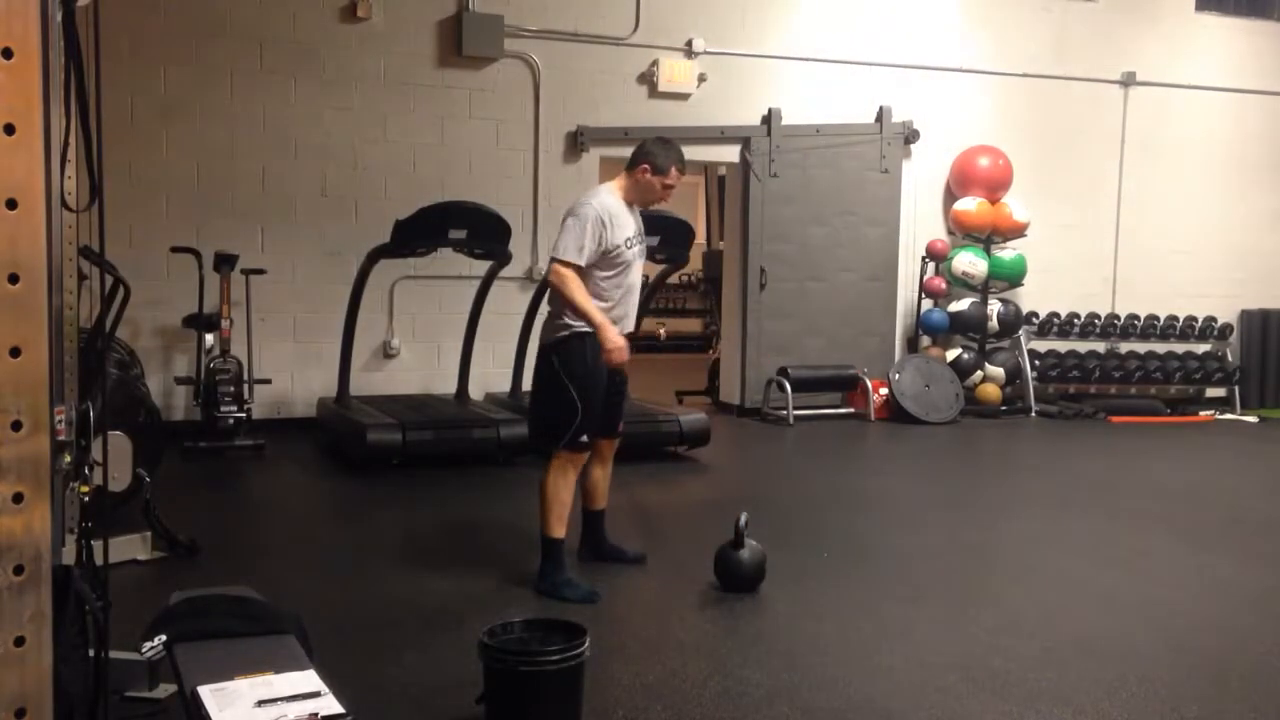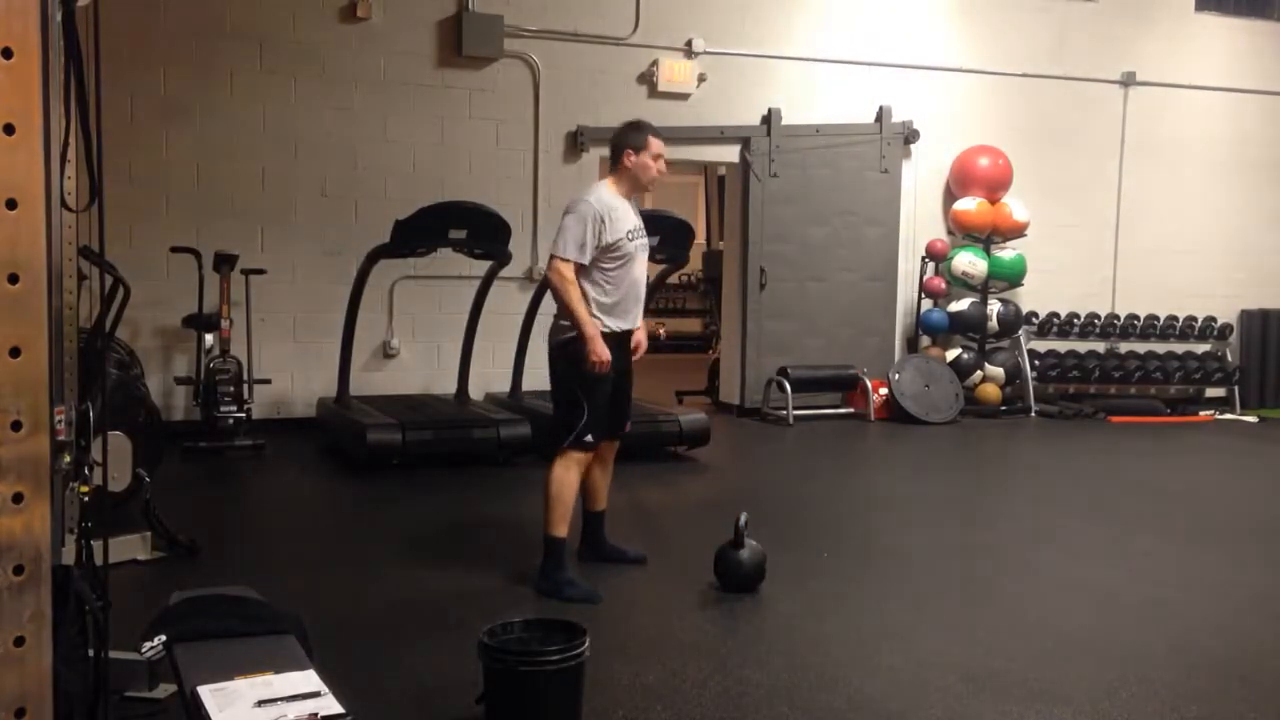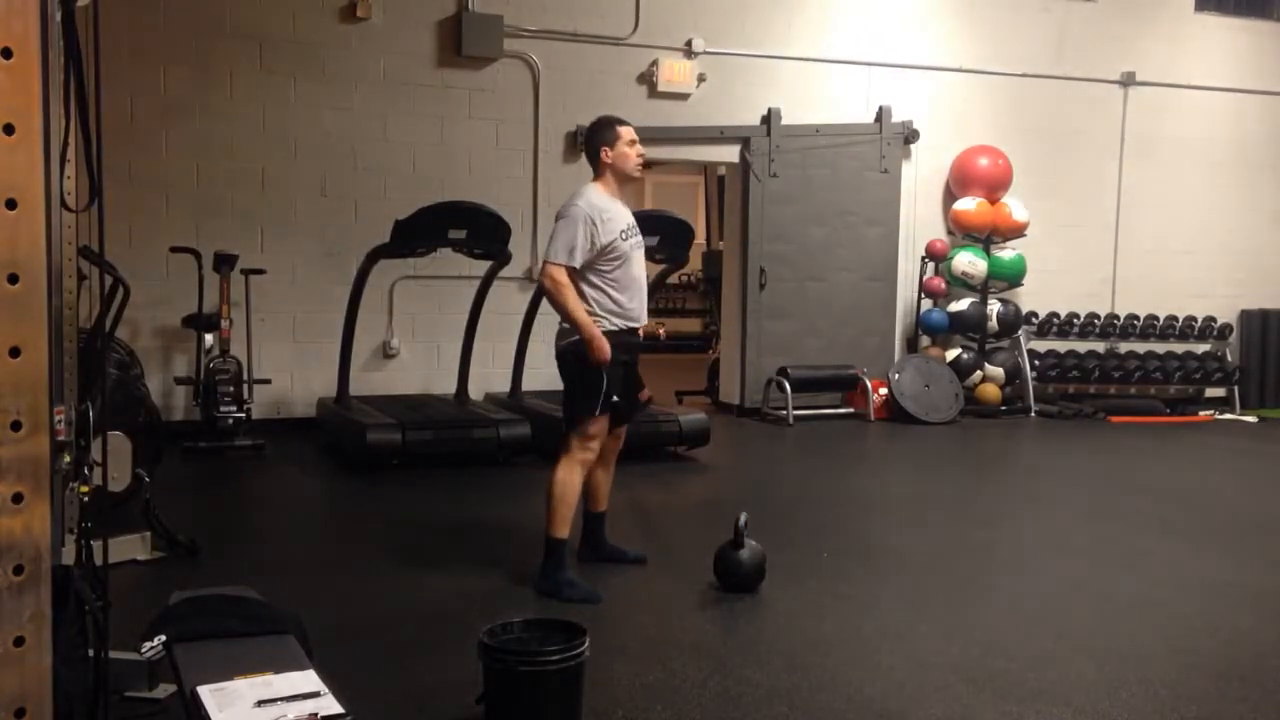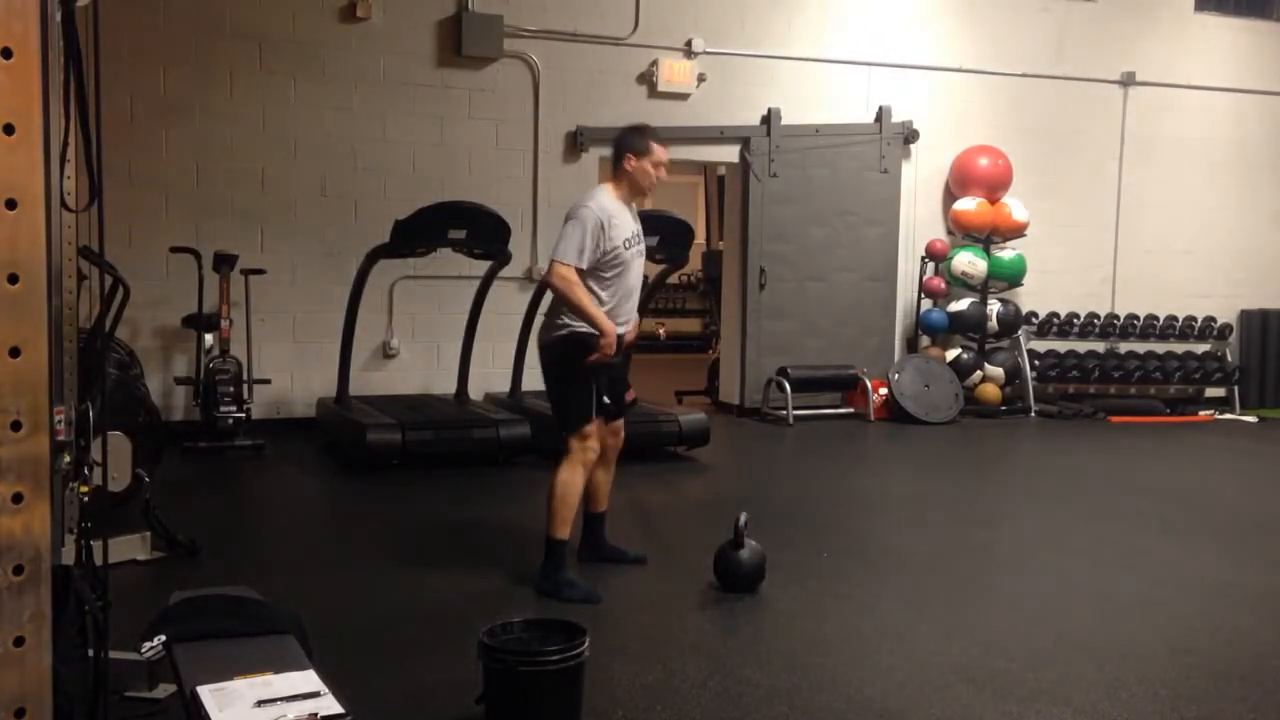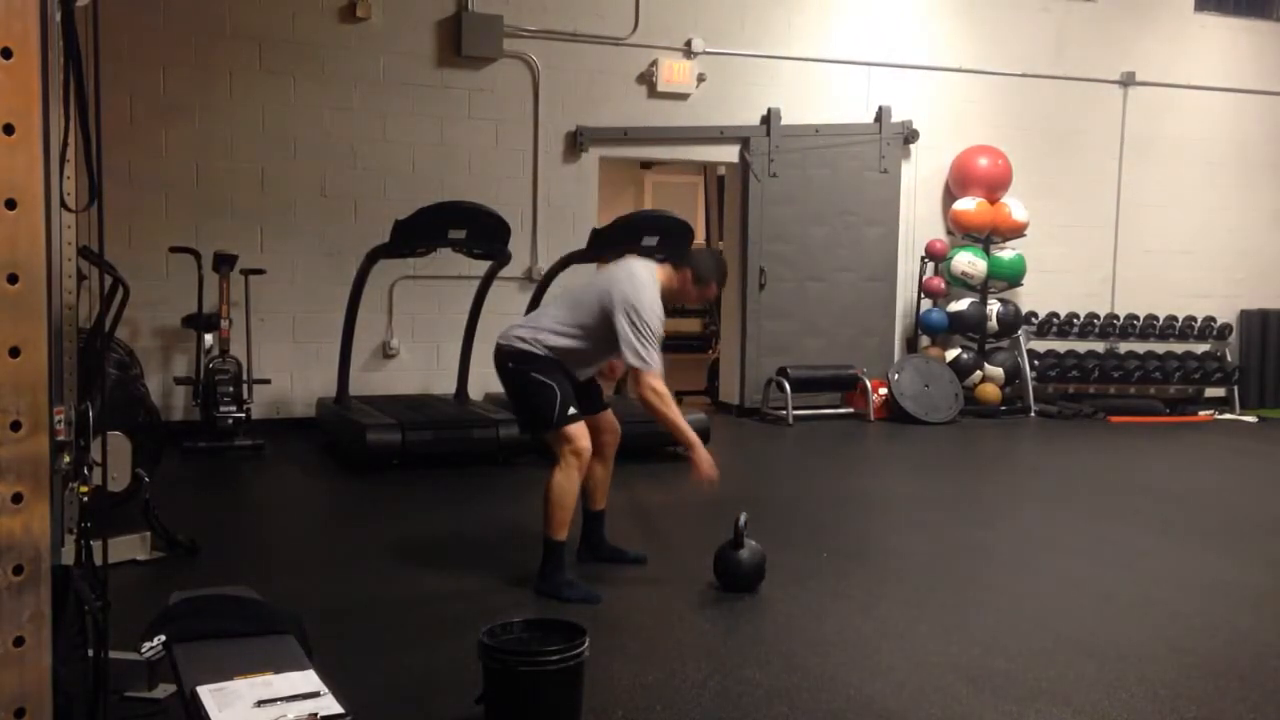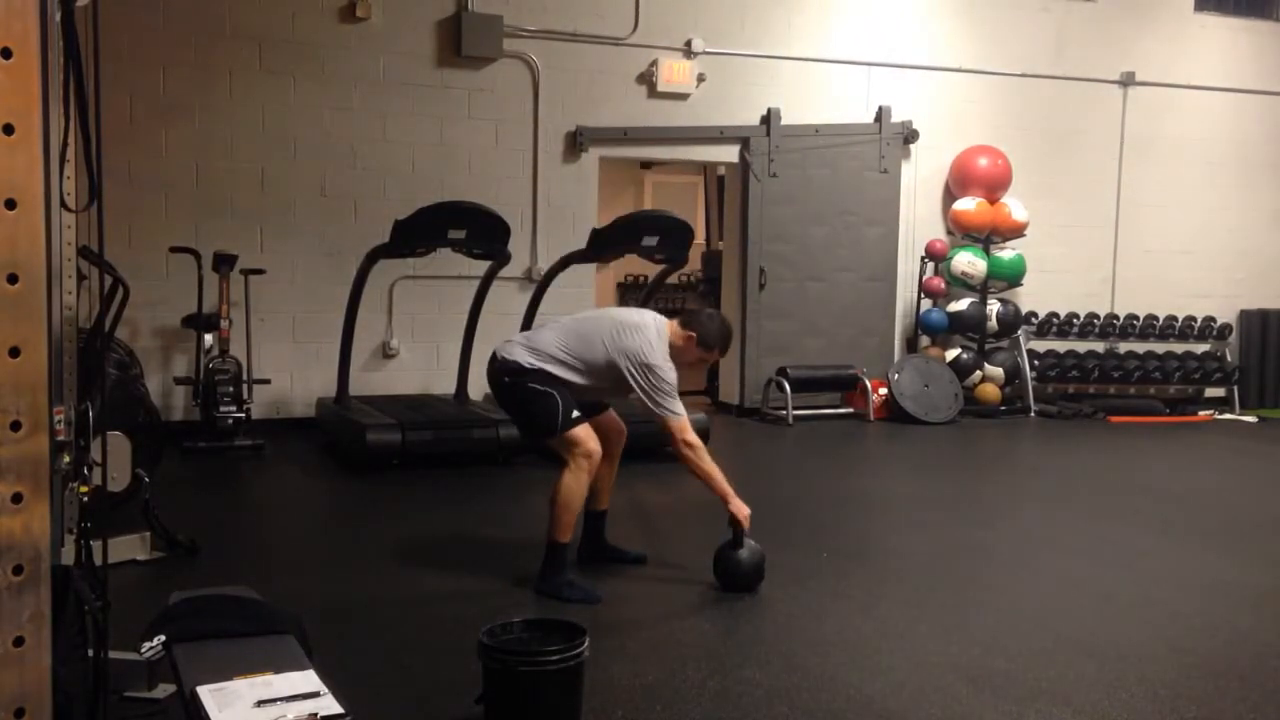
dt=0.4s
person 1, frame 1
left shoulder: (630, 212)
right shoulder: (595, 209)
right elbow: (560, 273)
left wrist: (619, 335)
right wrist: (603, 329)
left hip: (606, 345)
right hip: (578, 344)
left knee: (604, 444)
right knee: (572, 452)
left ankle: (594, 540)
right ankle: (551, 569)
person 1, frame 2
left shoulder: (627, 208)
right shoulder: (593, 206)
right elbow: (560, 273)
left wrist: (637, 326)
right wrist: (590, 336)
left hip: (617, 342)
right hip: (587, 346)
left knee: (606, 444)
right knee: (577, 450)
left ankle: (594, 540)
right ankle: (552, 568)
person 1, frame 3
left shoulder: (618, 207)
right shoulder: (584, 208)
right elbow: (553, 276)
left wrist: (634, 329)
right wrist: (591, 334)
left hip: (621, 342)
right hip: (595, 345)
left knee: (611, 442)
right knee: (583, 448)
left ankle: (594, 540)
right ankle: (553, 569)
person 1, frame 4
left shoulder: (627, 211)
right shoulder: (594, 211)
right elbow: (559, 276)
left wrist: (624, 325)
right wrist: (605, 328)
left hip: (600, 341)
right hip: (572, 342)
left knee: (611, 439)
right knee: (585, 446)
left ankle: (594, 540)
right ankle: (552, 569)
person 1, frame 5
left shoulder: (644, 270)
right shoulder: (643, 302)
right elbow: (650, 391)
left wrist: (614, 356)
right wrist: (694, 447)
left hip: (553, 355)
right hip: (527, 357)
left knee: (606, 433)
right knee: (577, 446)
left ankle: (593, 541)
right ankle: (551, 571)
person 1, frame 6
left shoulder: (658, 331)
right shoulder: (653, 355)
right elbow: (685, 441)
right wrist: (730, 498)
left hip: (546, 371)
right hip: (518, 371)
left knee: (613, 435)
right knee: (587, 450)
left ankle: (593, 542)
right ankle: (553, 572)
